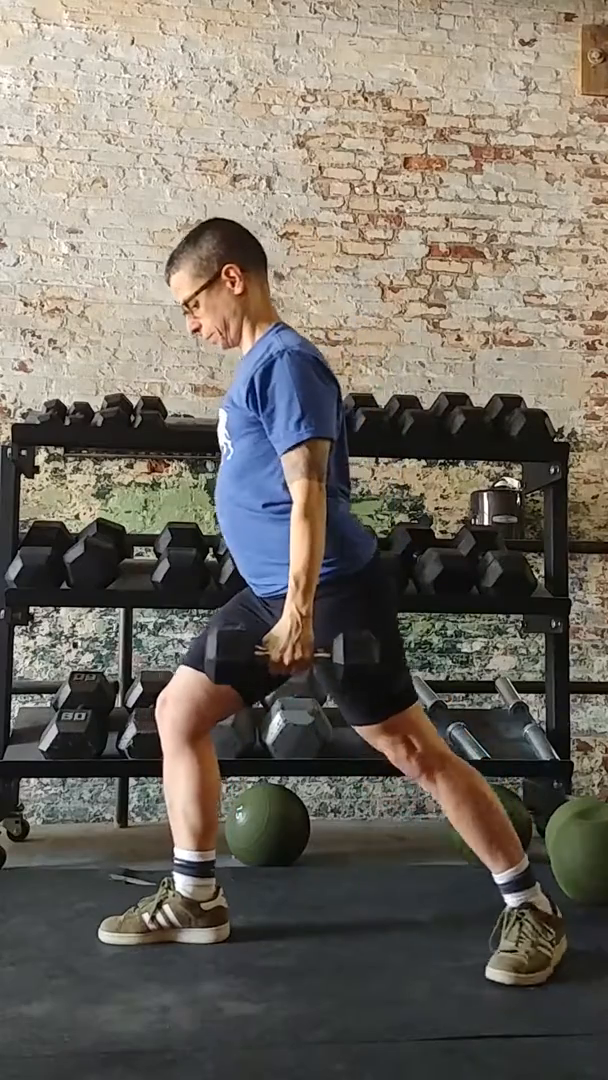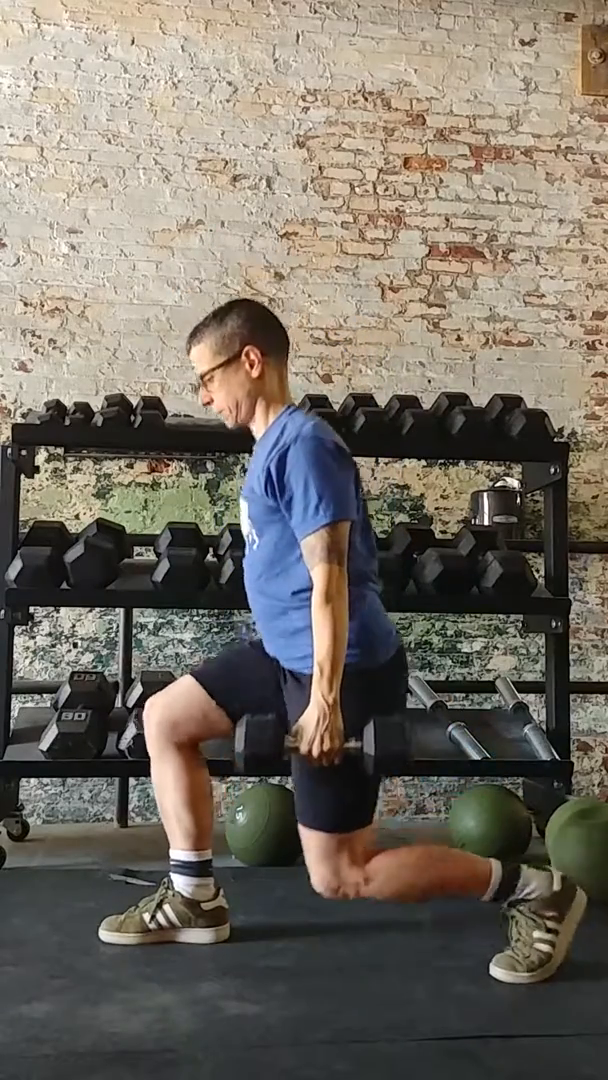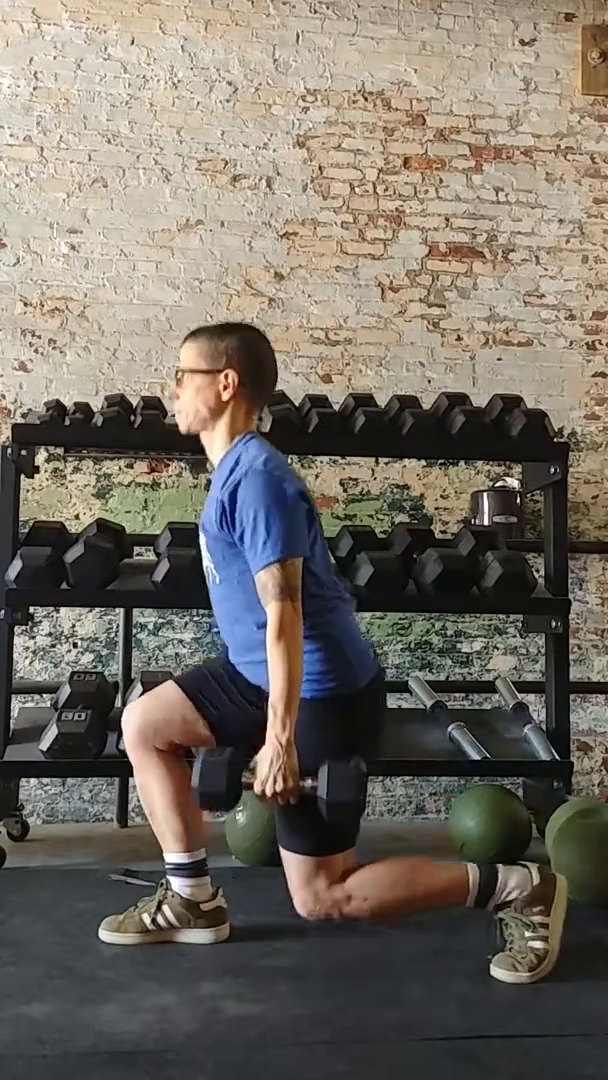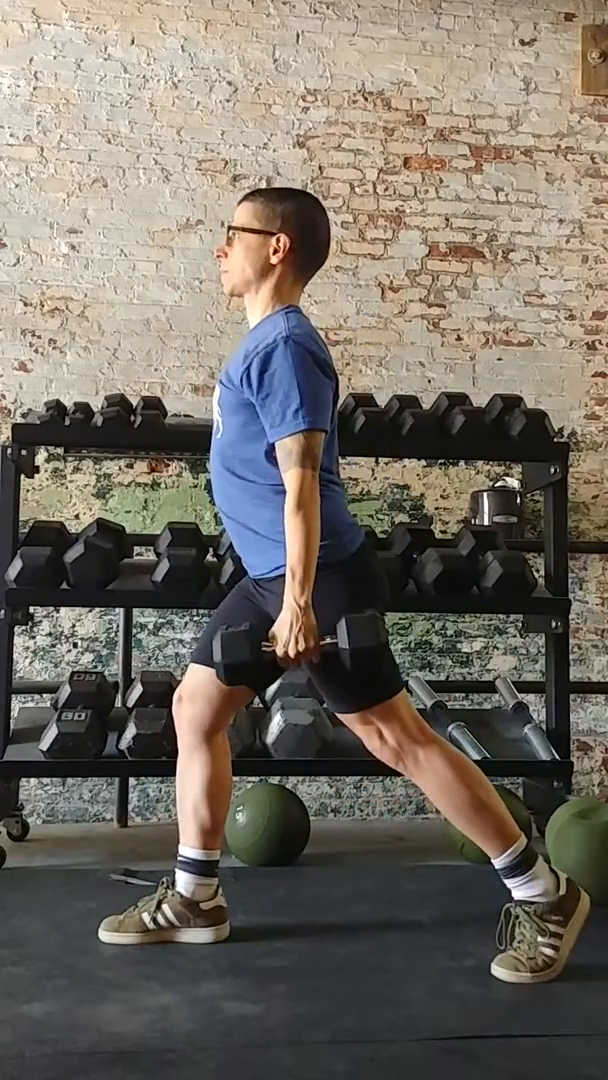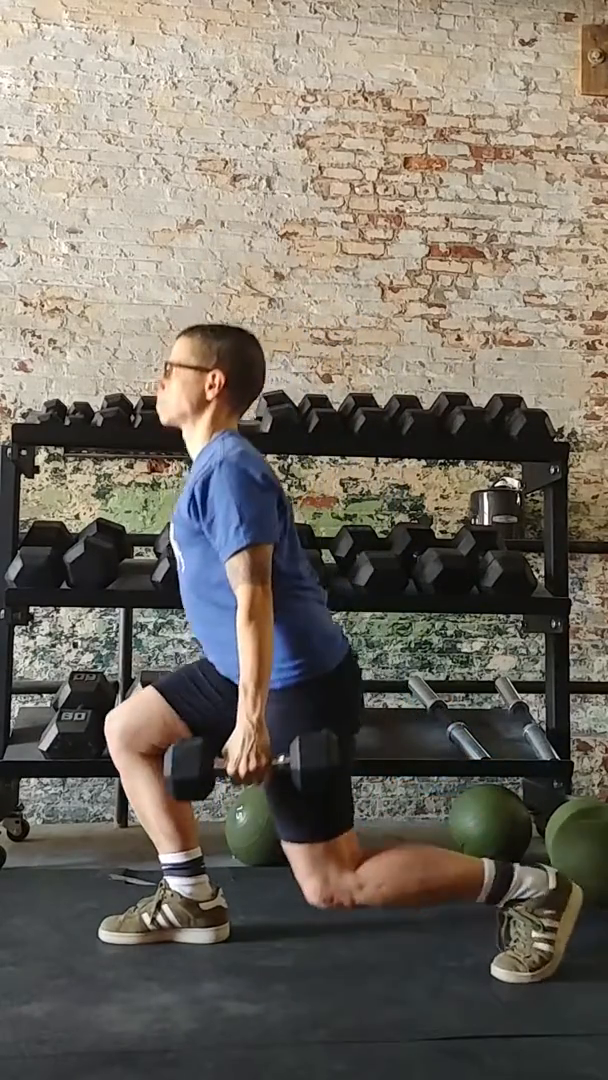
dt=1s
person 1, frame 1
left shoulder: (285, 361)
right shoulder: (257, 366)
left elbow: (309, 496)
left wrist: (301, 610)
left hip: (331, 589)
right hip: (270, 589)
left knee: (416, 750)
right knee: (178, 712)
left ankle: (531, 907)
right ankle: (194, 898)
person 1, frame 2
left shoulder: (303, 444)
right shoulder: (273, 445)
left elbow: (330, 580)
left wrist: (326, 698)
left hip: (346, 667)
right hip: (287, 654)
left knee: (338, 872)
right knee: (163, 719)
left ankle: (536, 892)
right ankle: (194, 898)
person 1, frame 3
left shoulder: (257, 476)
right shoulder: (235, 471)
left elbow: (286, 614)
left wrist: (281, 738)
right wrist: (265, 714)
left hip: (324, 692)
right hip: (266, 674)
left knee: (320, 895)
right knee: (143, 725)
left ankle: (520, 889)
right ankle: (192, 900)
person 1, frame 4
left shoulder: (285, 346)
right shoulder: (265, 343)
left elbow: (302, 483)
left wrist: (300, 603)
left hip: (318, 576)
right hip: (269, 575)
left knee: (397, 737)
right knee: (194, 712)
left ankle: (543, 893)
right ankle: (193, 898)
person 1, frame 5
left shoulder: (226, 469)
right shoulder: (213, 466)
left elbow: (254, 599)
left wrist: (250, 720)
right wrist: (244, 698)
left hip: (298, 683)
right hip: (250, 671)
left knee: (332, 883)
right knee: (127, 732)
left ankle: (531, 891)
right ankle: (191, 899)
